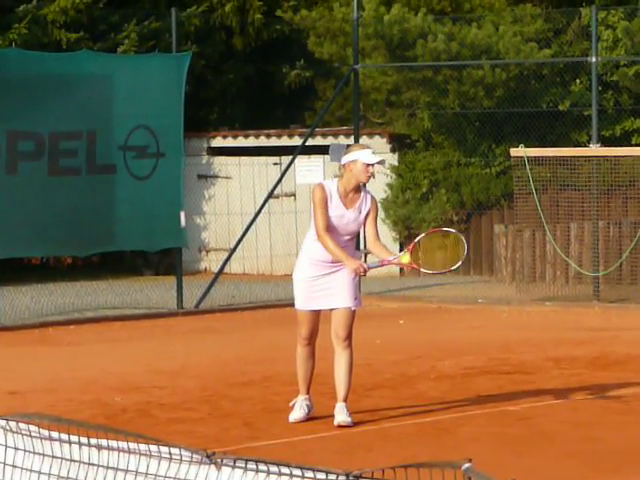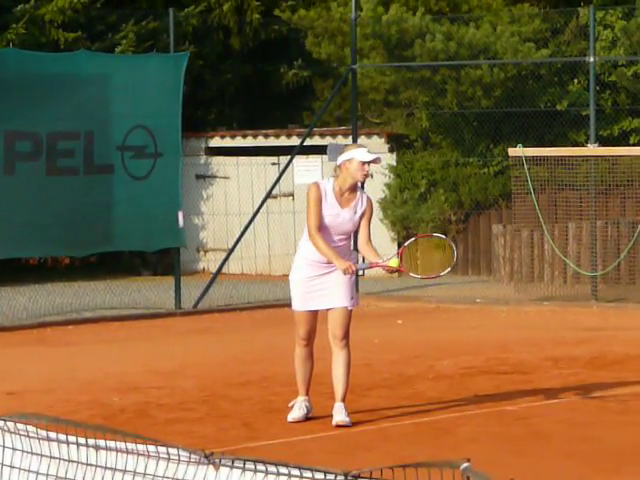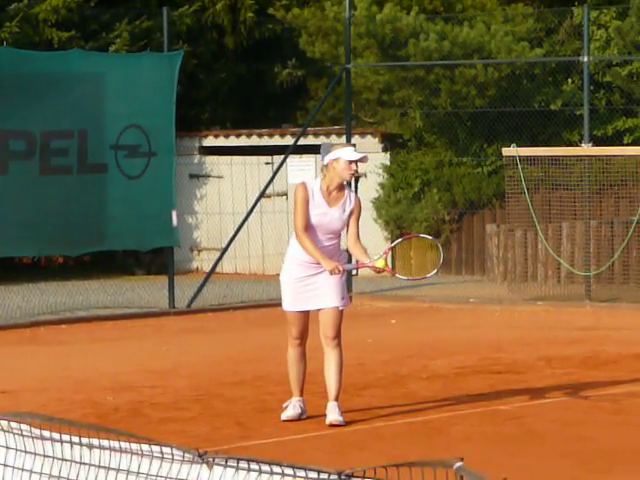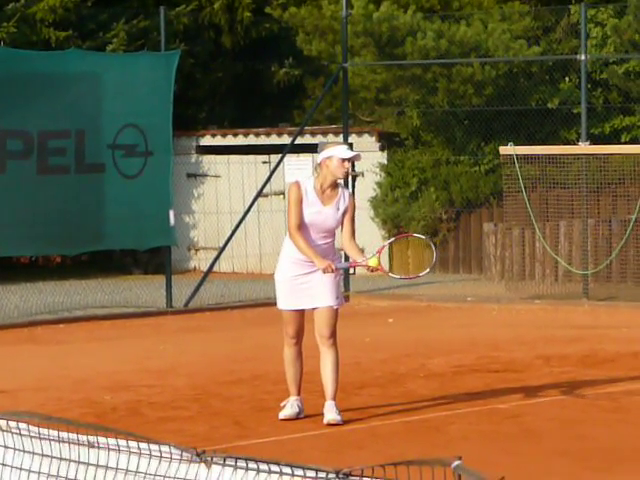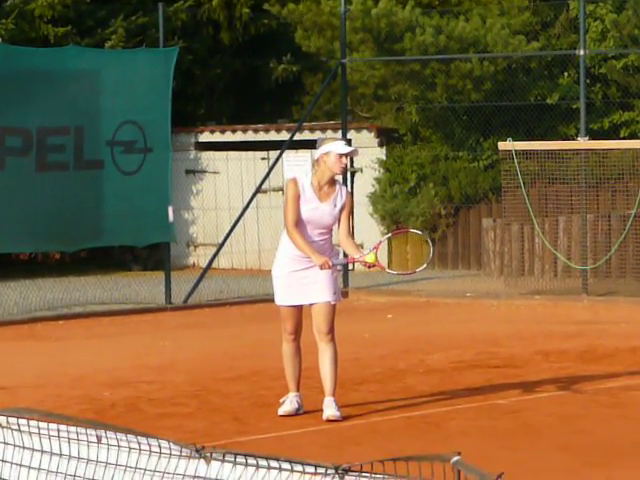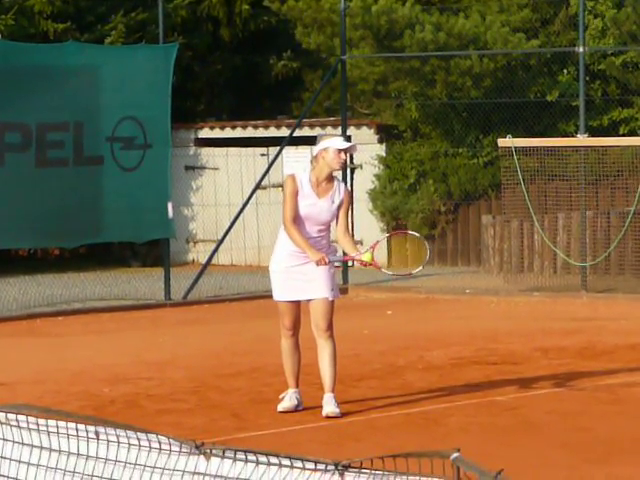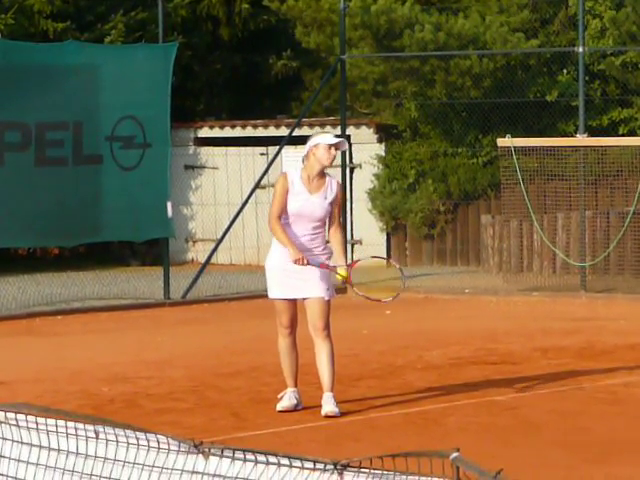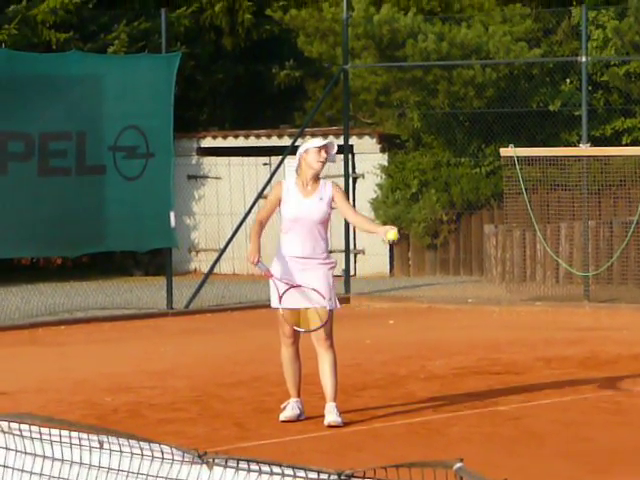
dt=0.3s
person 1, frame 1
left shoulder: (369, 202)
right shoulder: (322, 190)
left elbow: (372, 242)
right elbow: (322, 233)
left wrist: (395, 258)
right wrist: (348, 260)
left hip: (344, 272)
right hip: (311, 268)
left knee: (343, 340)
right knee: (305, 339)
left ankle: (341, 406)
right ankle: (303, 399)
person 1, frame 2
left shoulder: (365, 202)
right shoulder: (317, 189)
left elbow: (364, 243)
right elbow: (314, 232)
left wrist: (383, 262)
right wrist: (337, 259)
left hip: (341, 272)
right hip: (308, 268)
left knee: (340, 339)
right knee: (304, 340)
left ankle: (340, 406)
right ankle: (303, 400)
person 1, frame 3
left shoulder: (353, 201)
right shoulder: (305, 190)
left elbow: (353, 241)
right elbow: (301, 232)
left wrist: (370, 261)
right wrist: (323, 260)
left hip: (331, 273)
right hip: (298, 270)
left knee: (331, 339)
right knee: (296, 340)
left ankle: (333, 405)
right ankle: (296, 401)
person 1, frame 4
left shoulder: (347, 199)
right shoulder: (298, 189)
left elbow: (347, 239)
right elbow: (294, 231)
left wrist: (364, 260)
right wrist: (317, 259)
left hip: (326, 272)
right hip: (293, 269)
left knee: (327, 339)
right knee: (292, 339)
left ankle: (331, 405)
right ankle: (294, 401)
person 1, frame 5
left shoulder: (344, 195)
right shoulder: (296, 185)
left elbow: (344, 235)
right elbow: (291, 227)
left wrist: (361, 256)
right wrist: (314, 255)
left hip: (322, 269)
right hip: (289, 266)
left knee: (325, 335)
right knee: (290, 335)
left ankle: (330, 401)
right ankle: (293, 396)
person 1, frame 6
left shoulder: (342, 192)
right shoulder: (294, 181)
left elbow: (342, 232)
right elbow: (289, 223)
left wrist: (359, 254)
right wrist: (310, 251)
left hip: (320, 265)
right hip: (287, 262)
left knee: (324, 331)
right knee: (289, 331)
left ankle: (329, 397)
right ankle: (293, 393)
person 1, frame 7
left shoulder: (334, 187)
right shoulder: (287, 180)
left elbow: (335, 228)
right elbow: (275, 220)
left wrist: (343, 262)
right wrist: (292, 248)
left hip: (316, 264)
right hip: (283, 261)
left knee: (321, 331)
right knee: (286, 330)
left ankle: (328, 397)
right ankle: (291, 392)
person 1, frame 8
left shoulder: (331, 189)
right shoulder: (283, 188)
left elbow: (354, 217)
right elbow: (260, 220)
left wrist: (380, 229)
right wrist: (254, 245)
left hip: (318, 271)
right hip: (286, 269)
left knee: (323, 341)
right knee: (288, 339)
left ankle: (332, 407)
right ankle: (295, 402)
